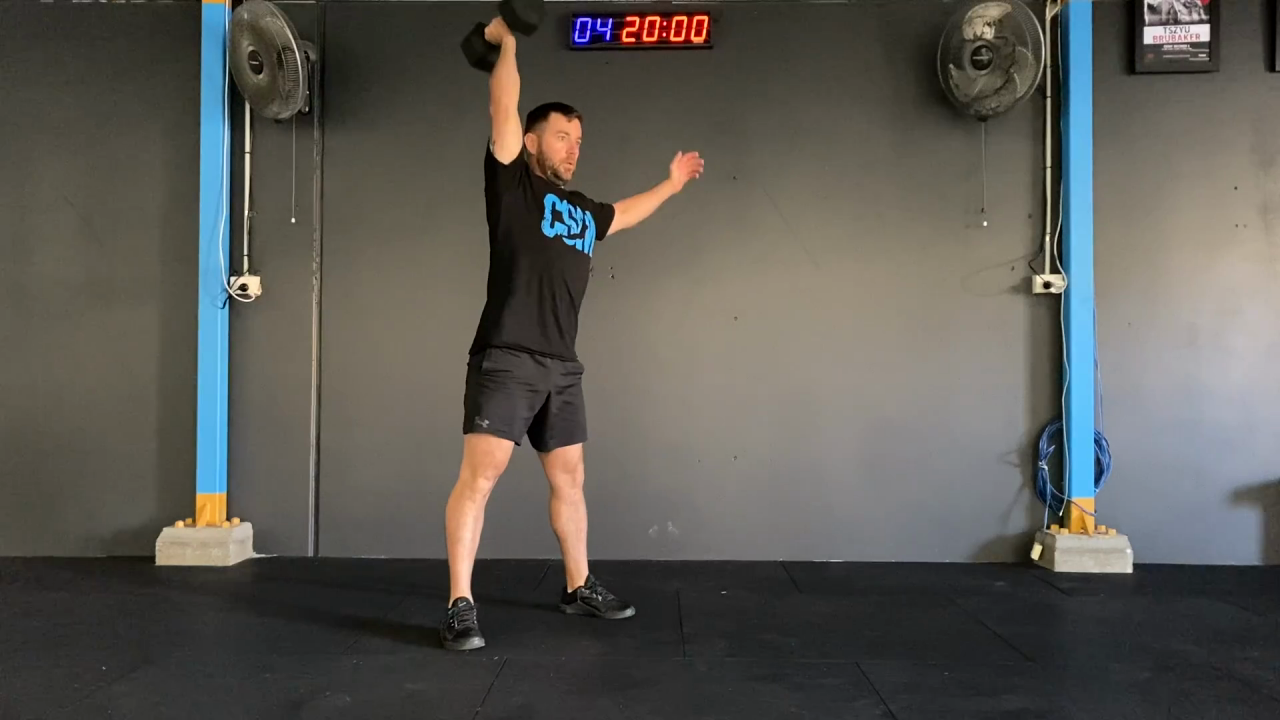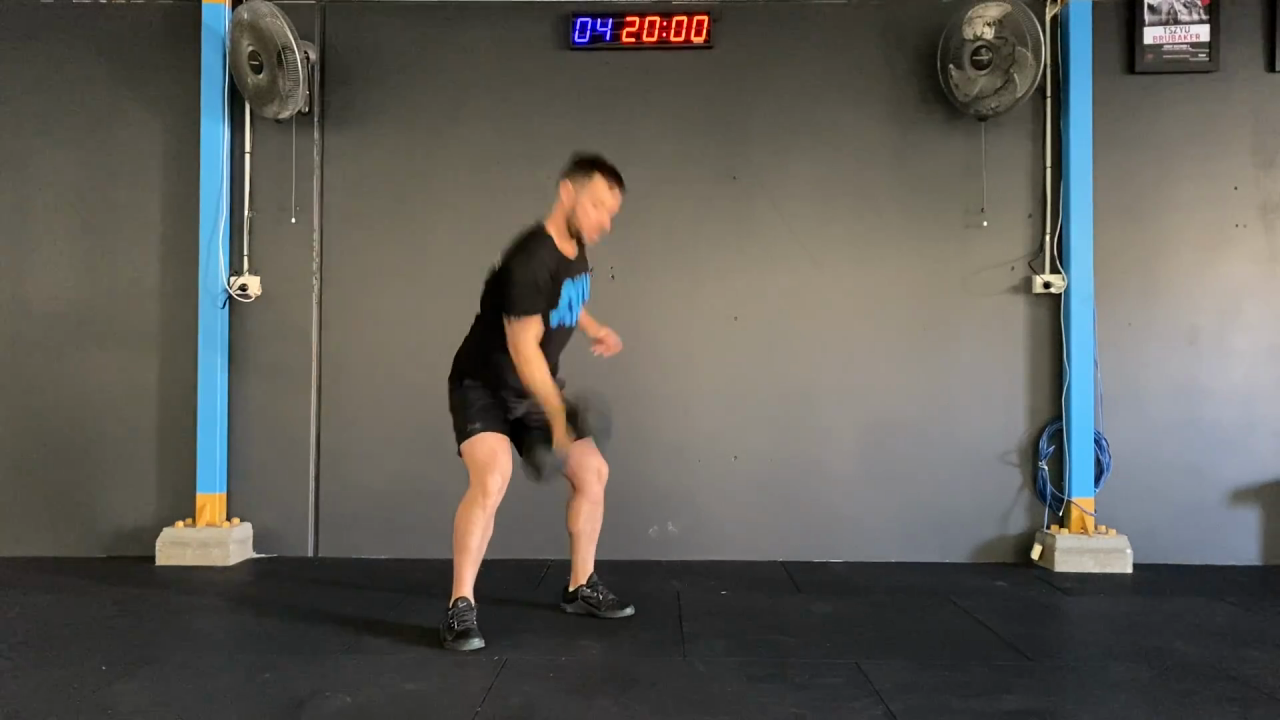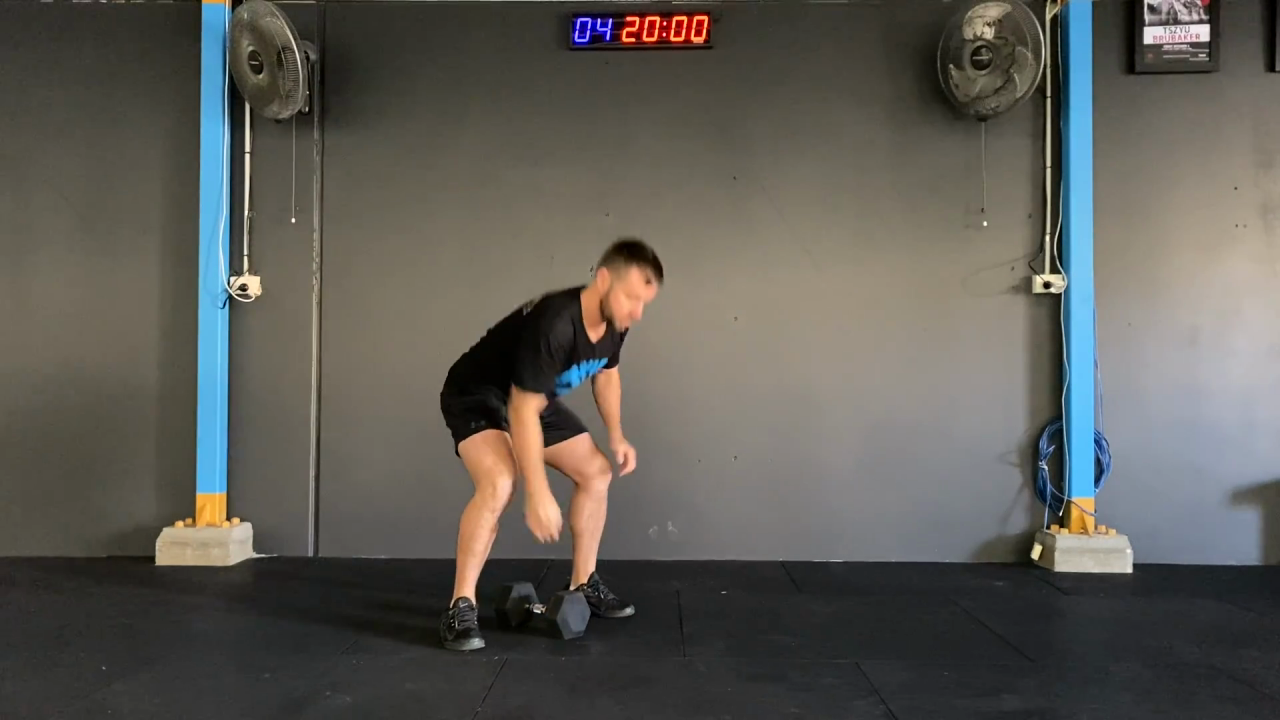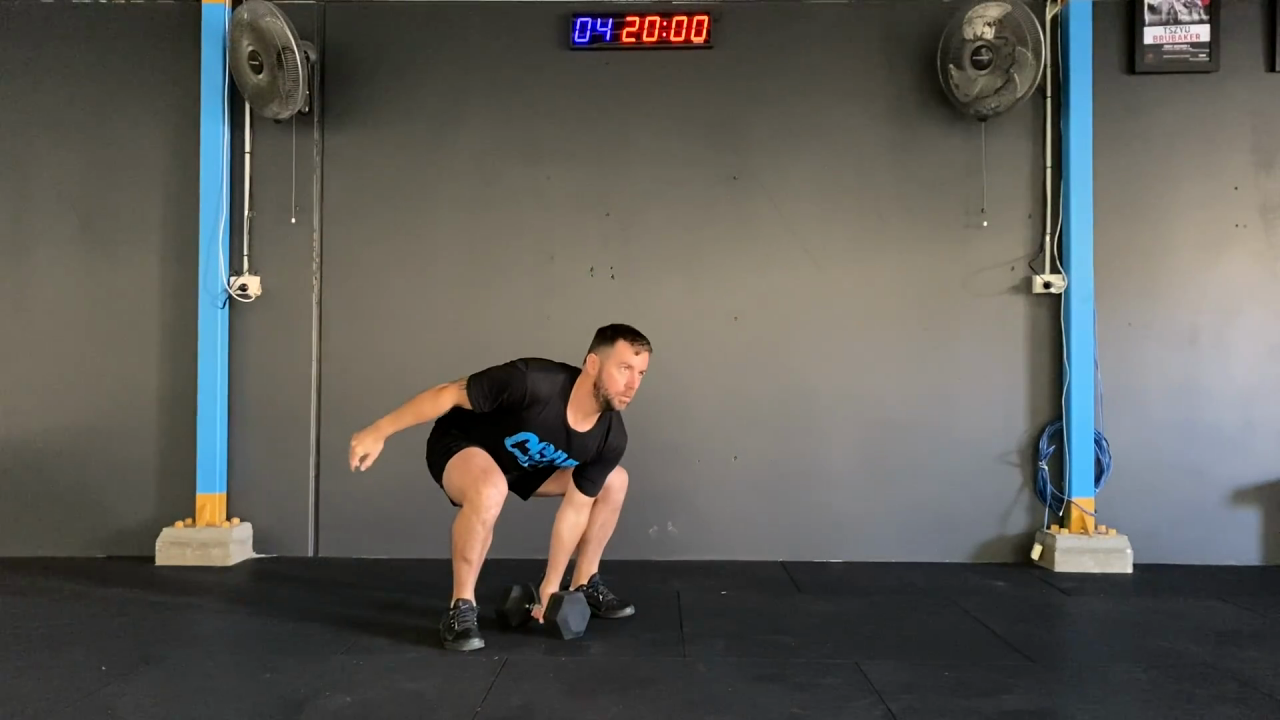
dt=1s
person 1, frame 1
left shoulder: (582, 209)
right shoulder: (512, 186)
left elbow: (624, 214)
right elbow: (503, 114)
left wrist: (671, 183)
right wrist: (506, 46)
left hip: (561, 366)
right hip: (506, 360)
left knee: (569, 478)
right knee: (480, 477)
left ankle: (579, 587)
right ankle: (460, 603)
person 1, frame 2
left shoulder: (575, 250)
right shoulder: (531, 261)
right elbow: (523, 349)
left wrist: (594, 330)
right wrist: (559, 417)
left hip: (533, 391)
right hip: (485, 386)
left knee: (593, 473)
right knee: (492, 481)
left ankle: (581, 586)
right ankle: (461, 605)
person 1, frame 3
left shoulder: (613, 320)
right shoulder: (553, 325)
left elbow: (605, 370)
right elbow: (522, 414)
left wrist: (616, 437)
right wrist: (538, 494)
left hip: (536, 396)
right hip: (476, 395)
left knee: (596, 473)
right knee: (500, 482)
left ankle: (583, 585)
right ankle: (461, 606)
person 1, frame 4
left shoulder: (610, 439)
right shoulder: (533, 383)
left elbow: (576, 507)
right elbow: (449, 394)
left wrist: (551, 585)
right wrist: (380, 431)
left hip: (523, 463)
right hip: (461, 444)
left knee: (614, 482)
right knee: (489, 491)
left ankle: (584, 585)
right ankle: (461, 608)
